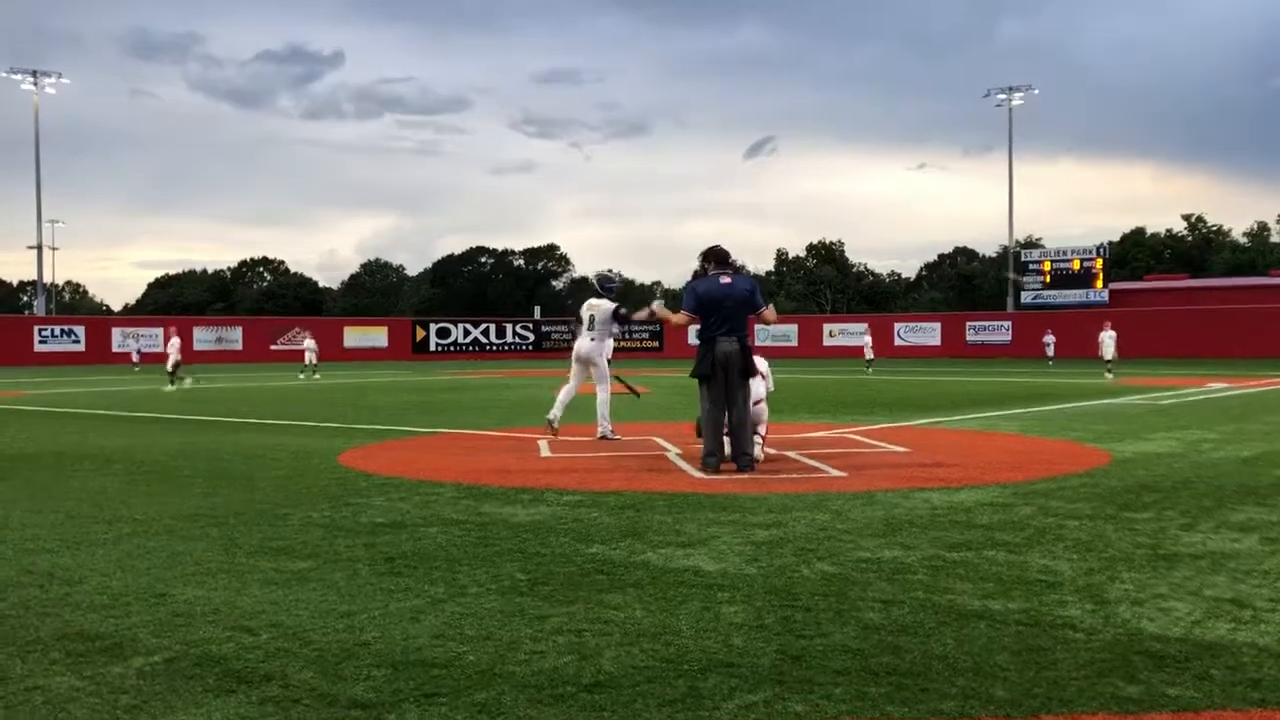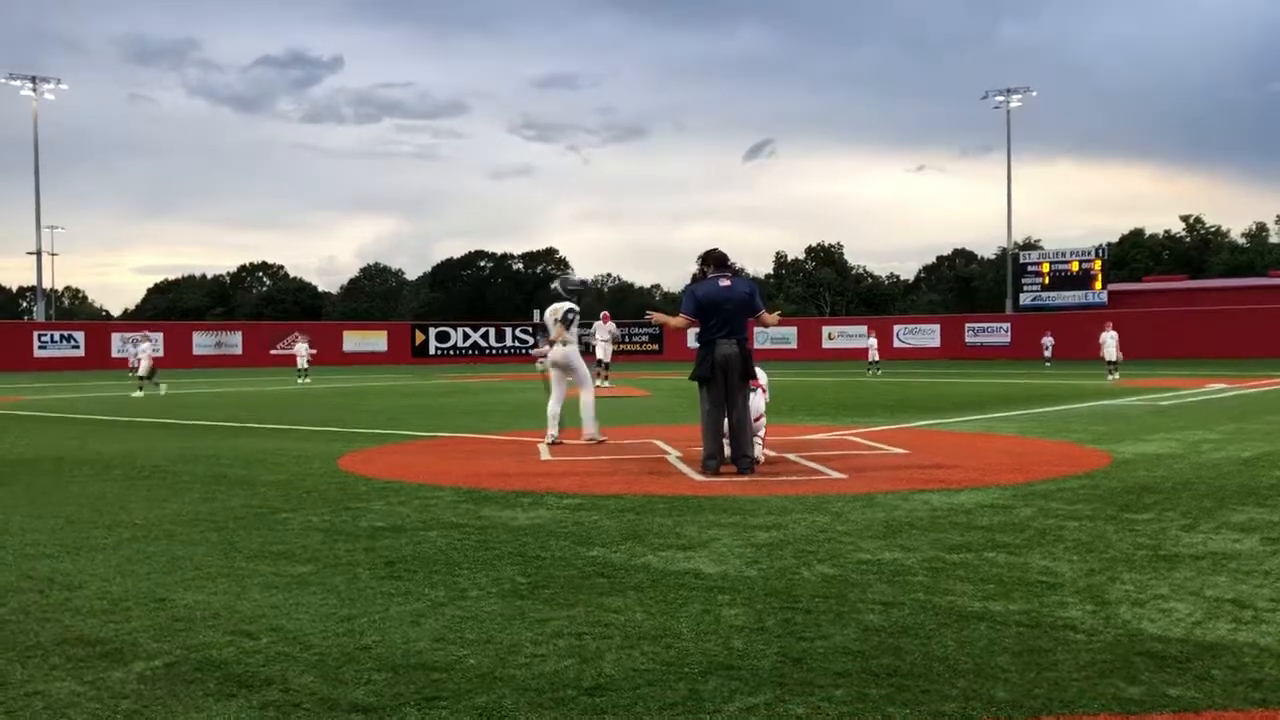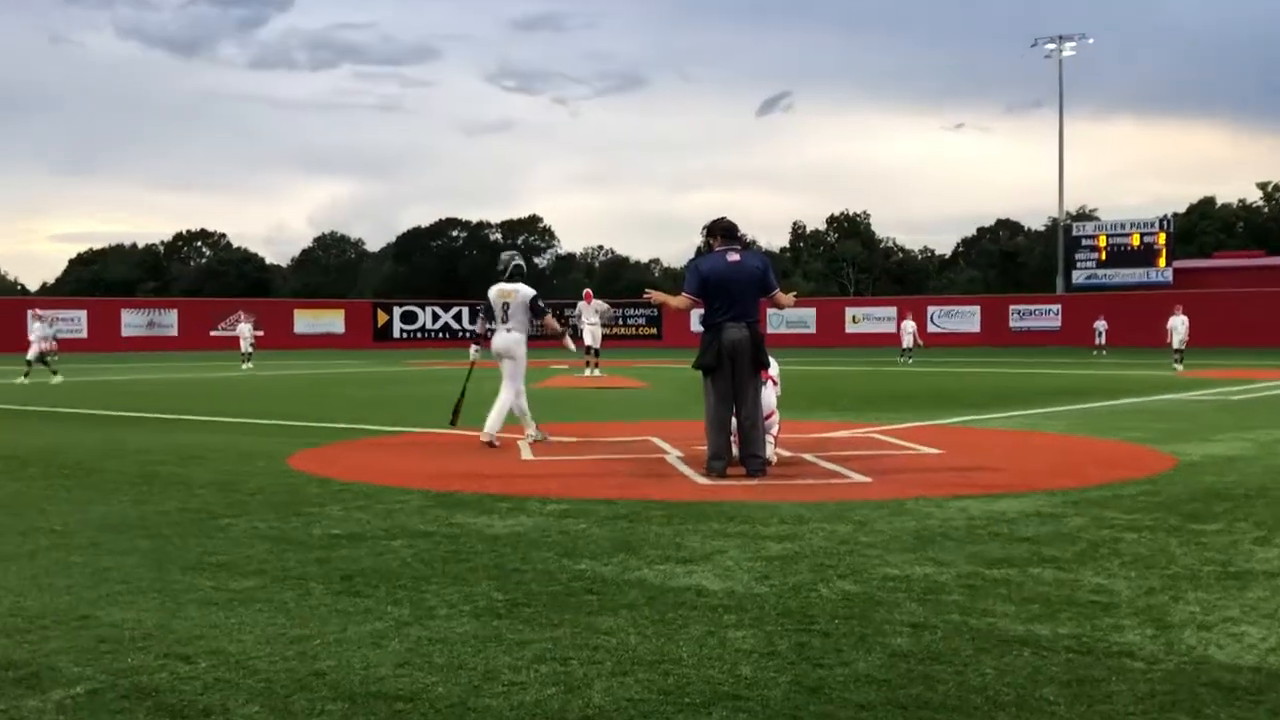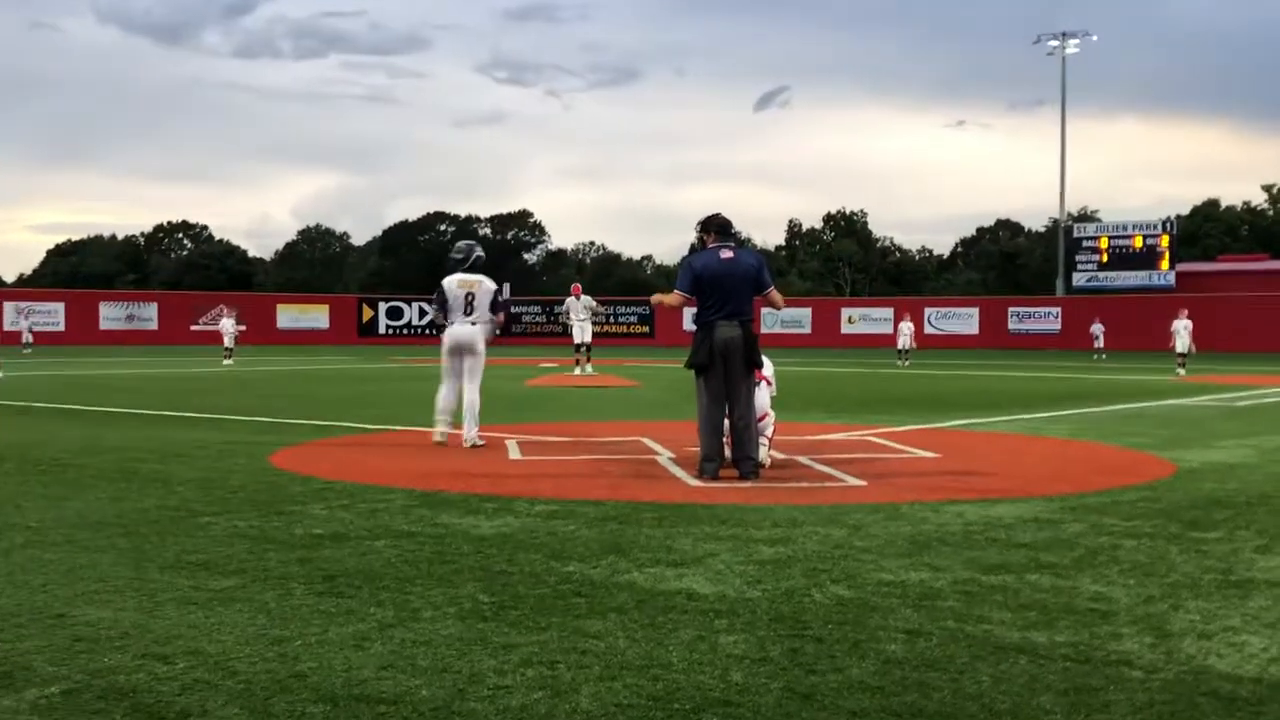
dt=0.4s
person 1, frame 1
left shoulder: (697, 286)
right shoulder: (748, 283)
left elbow: (683, 320)
right elbow: (766, 318)
left wrist: (665, 314)
right wrist: (772, 314)
left hip: (711, 350)
right hip: (739, 349)
left knee: (712, 406)
right knee: (739, 406)
left ankle: (711, 459)
right ankle: (744, 459)
person 1, frame 2
left shoulder: (697, 289)
right shoulder: (747, 286)
left elbow: (682, 323)
right elbow: (765, 321)
left wrist: (663, 319)
right wrist: (773, 319)
left hip: (711, 354)
right hip: (738, 352)
left knee: (712, 409)
right knee: (740, 408)
left ankle: (711, 462)
right ankle: (744, 462)
person 1, frame 3
left shoulder: (701, 264)
right shoulder: (759, 261)
left elbow: (685, 303)
right elbow: (779, 301)
left wrist: (662, 298)
right wrist: (789, 300)
left hip: (717, 339)
right hip: (748, 337)
left knee: (718, 403)
right knee: (750, 402)
left ankle: (718, 462)
right ankle: (755, 462)
person 1, frame 4
left shoulder: (695, 261)
right shoulder: (754, 258)
left elbow: (678, 301)
right elbow: (774, 300)
left wrist: (659, 298)
right wrist: (782, 303)
left hip: (710, 337)
right hip: (741, 336)
left knee: (710, 404)
right knee: (743, 403)
left ankle: (710, 465)
right ankle: (748, 465)
person 2, frame 1
left shoulder: (587, 304)
right shoulder: (611, 307)
left elbow: (580, 327)
right elbow: (631, 317)
right wrist: (650, 311)
left hip: (580, 344)
right hip: (595, 347)
left knee: (573, 384)
right knee: (603, 388)
left ankle: (554, 415)
right ankle: (604, 429)
person 2, frame 2
left shoulder: (549, 310)
right shoulder: (572, 308)
left elbow: (546, 336)
right elbow: (561, 327)
left wrist: (545, 351)
right wrist: (549, 346)
left hip: (553, 353)
right hip: (569, 351)
left knee: (556, 395)
right knee: (587, 390)
left ankle: (551, 434)
right ankle: (590, 431)
person 2, frame 3
left shoulder: (493, 291)
right shoulder: (528, 292)
left elbow: (484, 319)
right elbow: (545, 318)
left wrist: (476, 343)
right wrist: (563, 334)
left hip: (497, 340)
right hip: (516, 341)
left knee: (516, 388)
right knee: (509, 390)
left ankle: (531, 430)
right ankle: (489, 431)
person 2, frame 4
left shoulder: (448, 282)
right shoulder: (489, 284)
left elbow: (438, 312)
right elbow: (499, 317)
right wrist: (490, 329)
left hip: (452, 333)
right hip: (475, 334)
left knee: (448, 383)
right knee: (471, 386)
left ankle: (442, 429)
right ankle: (470, 435)
